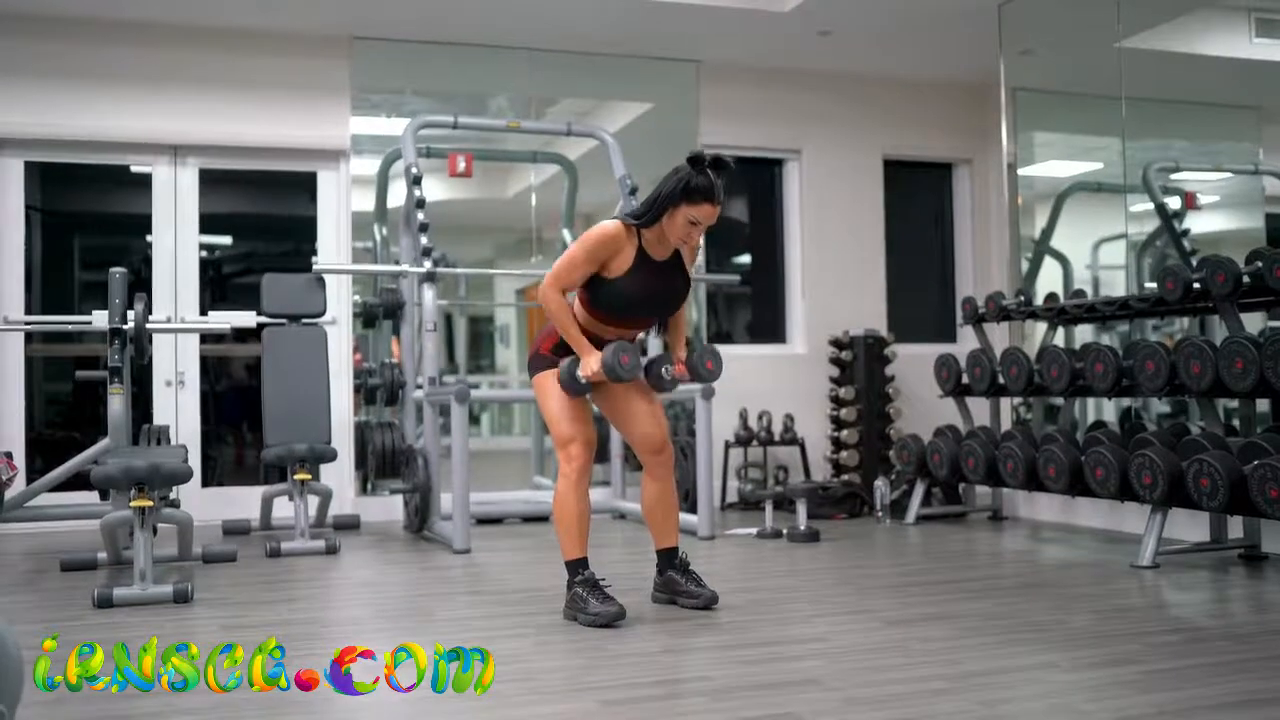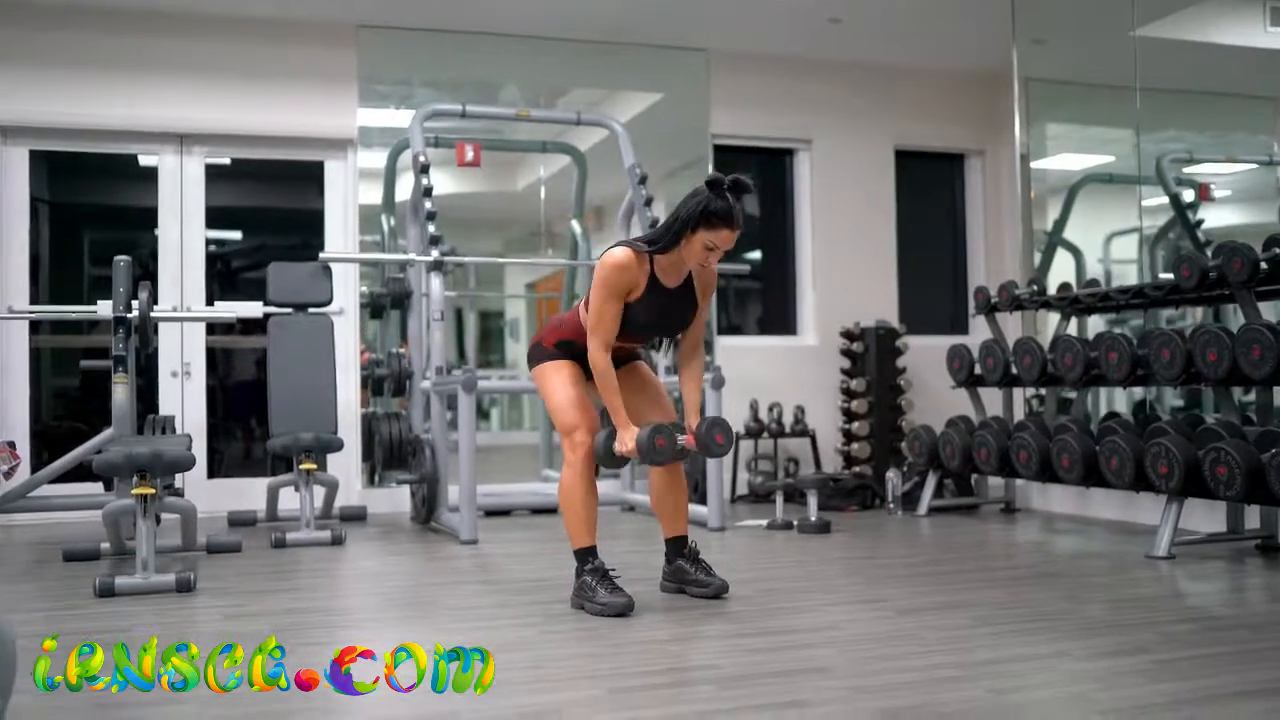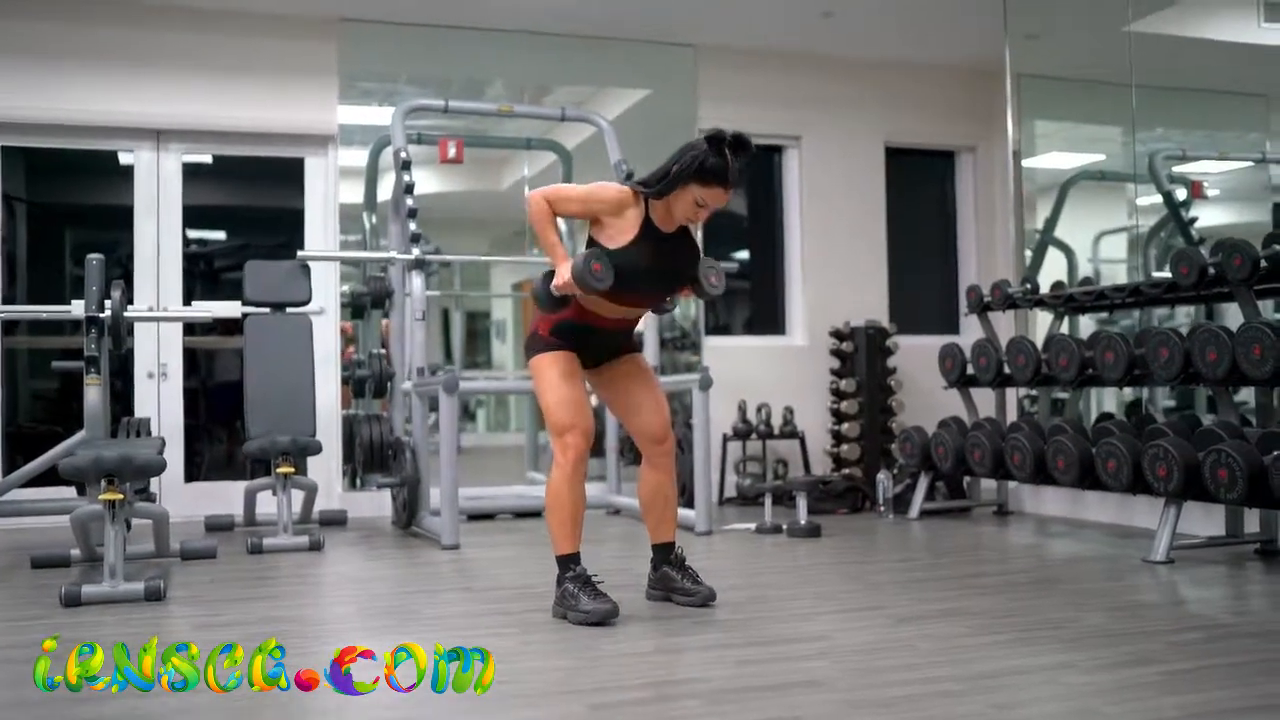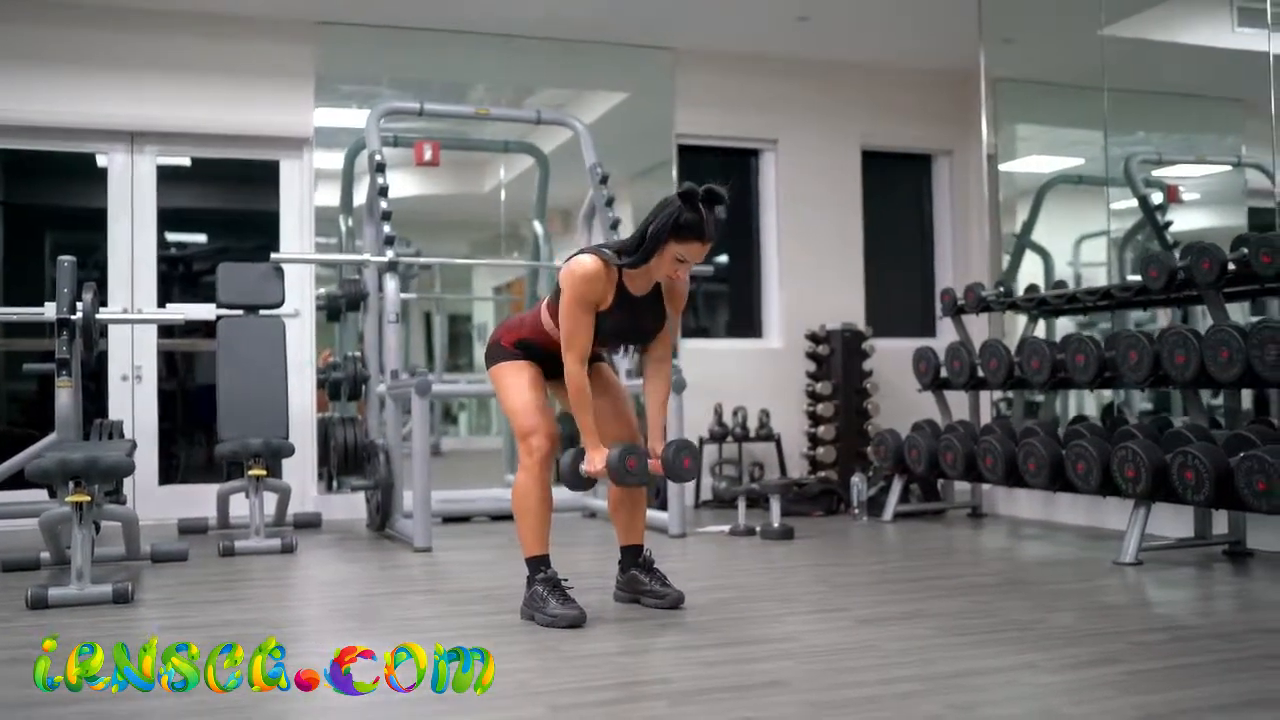
dt=1s
person 1, frame 1
left shoulder: (689, 247)
right shoulder: (611, 236)
right elbow: (550, 290)
left wrist: (679, 351)
right wrist: (585, 351)
right hip: (562, 353)
left knee: (659, 451)
right knee: (577, 451)
left ankle: (669, 571)
right ankle: (579, 585)
person 1, frame 2
left shoulder: (704, 275)
right shoulder: (622, 263)
left elbow: (691, 350)
right elbow: (598, 349)
left wrist: (693, 419)
right wrist: (622, 425)
left hip: (621, 354)
right hip: (562, 349)
right knee: (583, 440)
left ankle: (679, 560)
right ankle: (587, 574)
person 1, frame 3
left shoulder: (687, 218)
right shoulder: (617, 202)
right elbow: (538, 200)
left wrist: (682, 283)
right wrist: (562, 262)
left hip: (617, 341)
right hip: (561, 333)
left knee: (660, 440)
right knee: (574, 441)
left ankle: (665, 566)
right ankle: (569, 580)
person 1, frame 4
left shoulder: (674, 286)
right shoulder: (590, 271)
left elbow: (658, 361)
right elbow: (572, 364)
left wrist: (656, 439)
right wrist: (591, 444)
left hip: (582, 354)
right hip: (520, 348)
left knee: (629, 448)
right knee: (539, 445)
left ankle: (633, 569)
right ankle: (539, 584)
